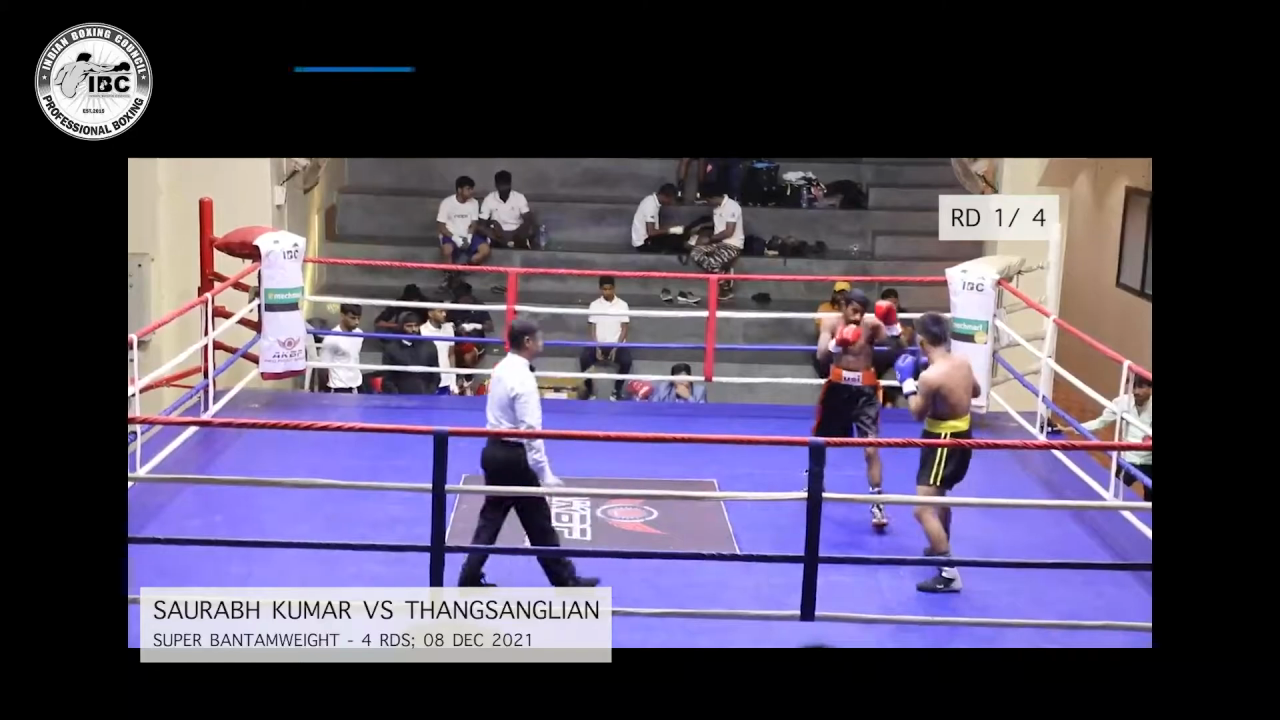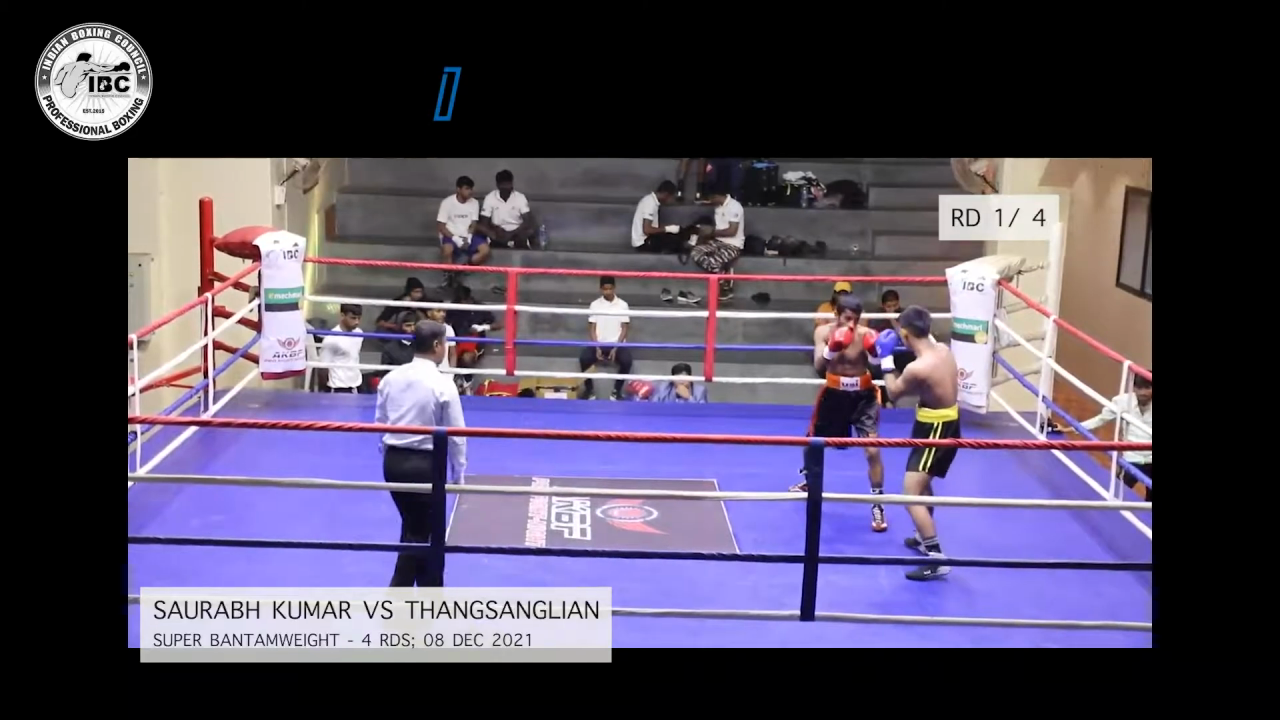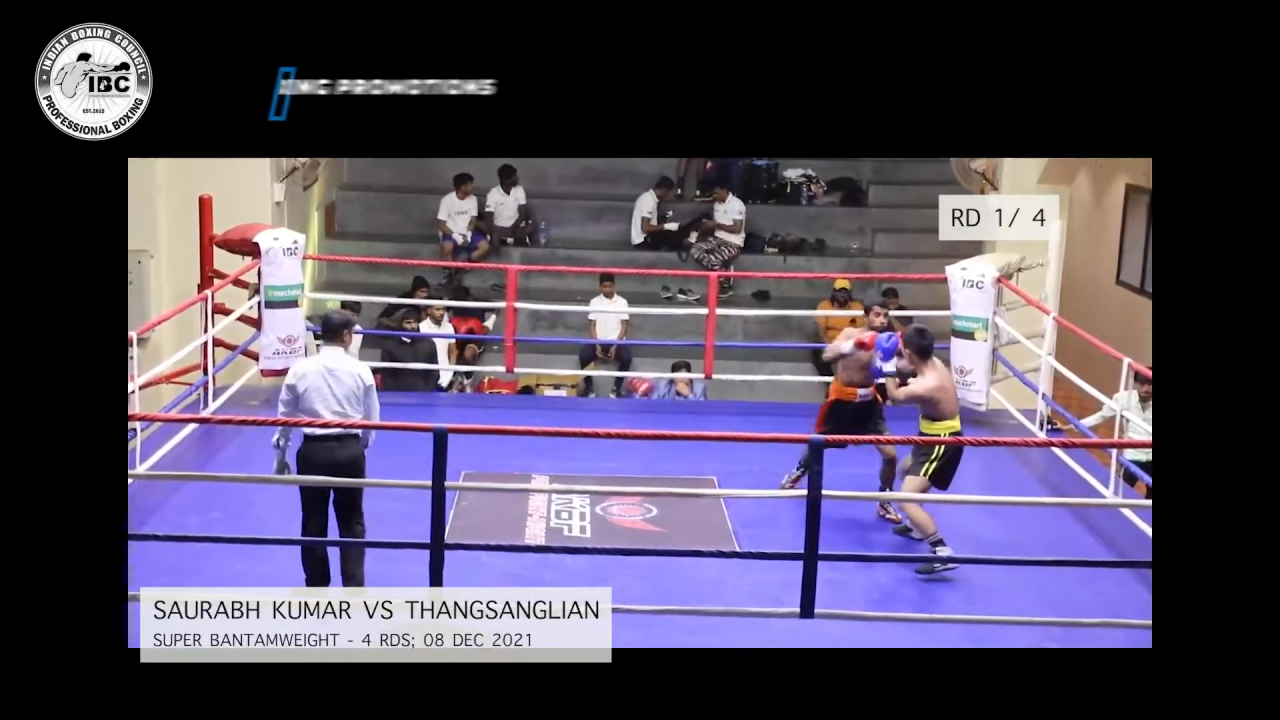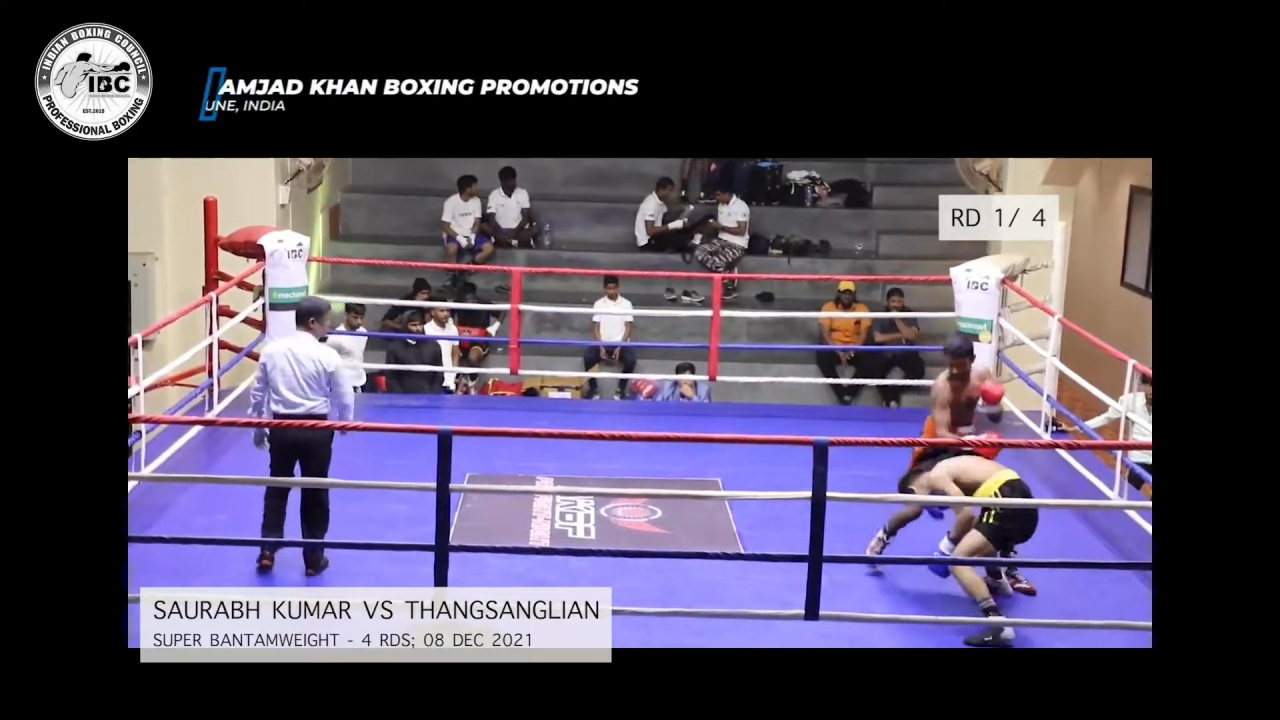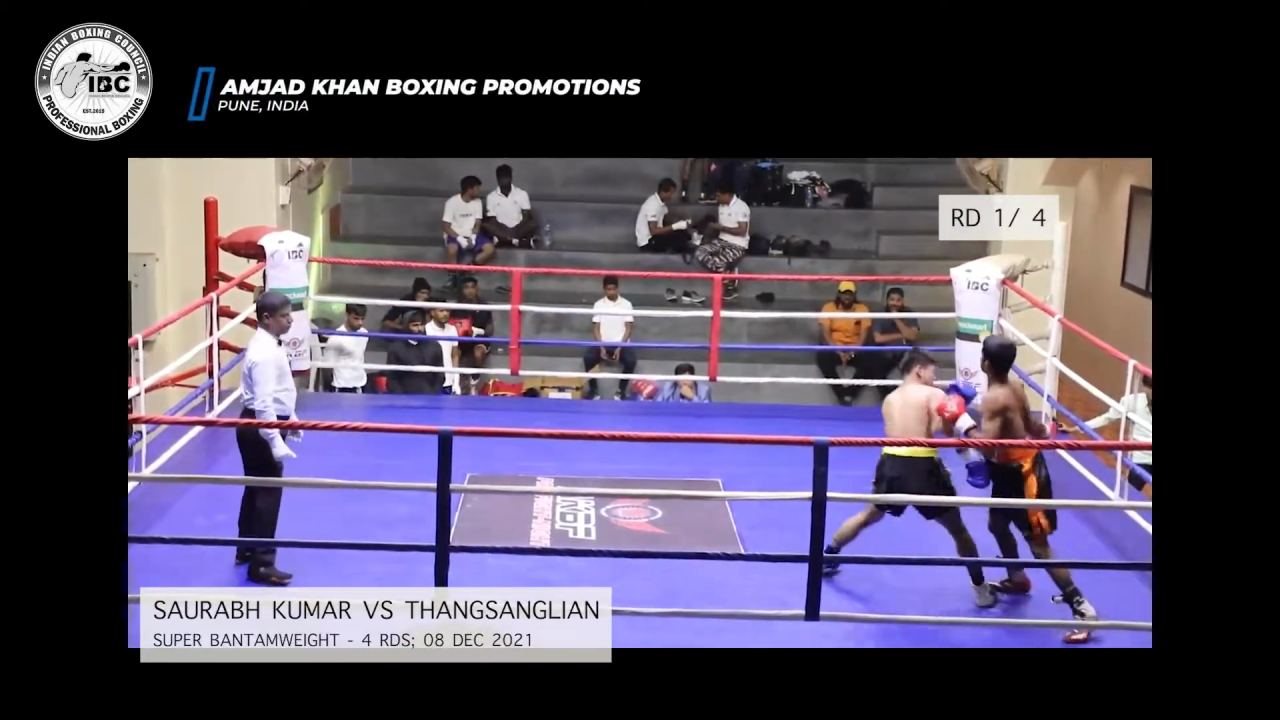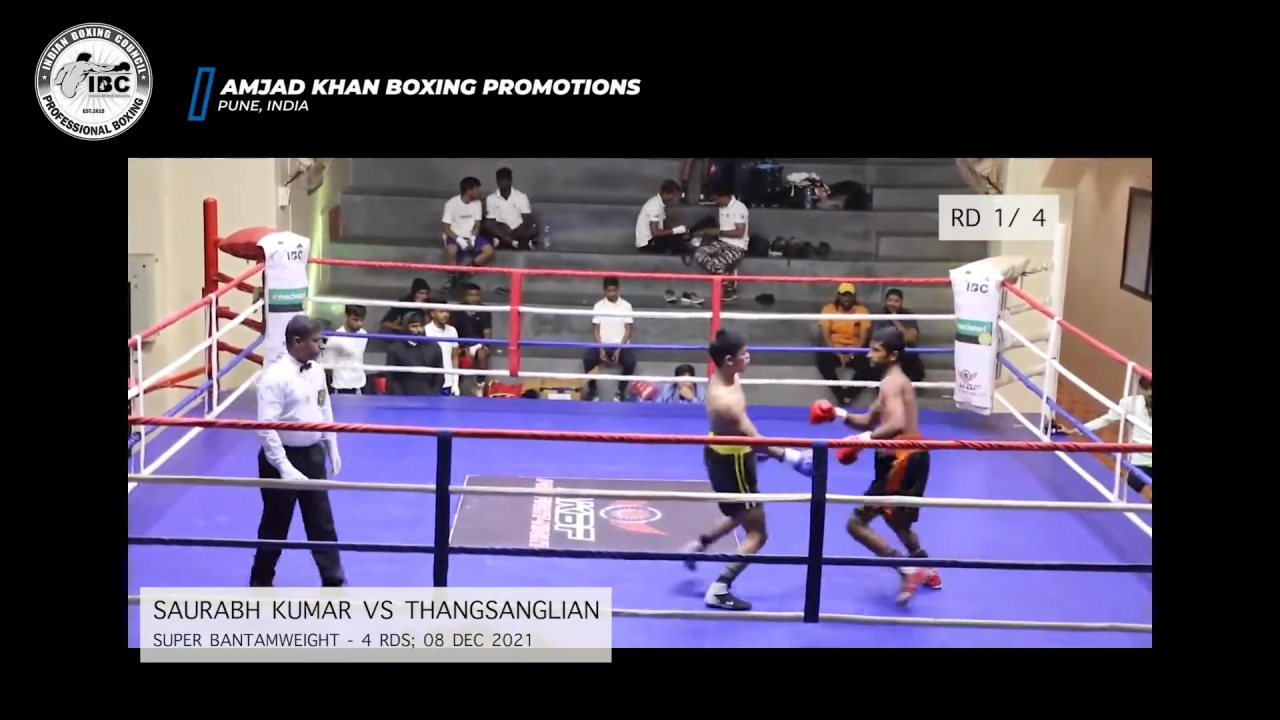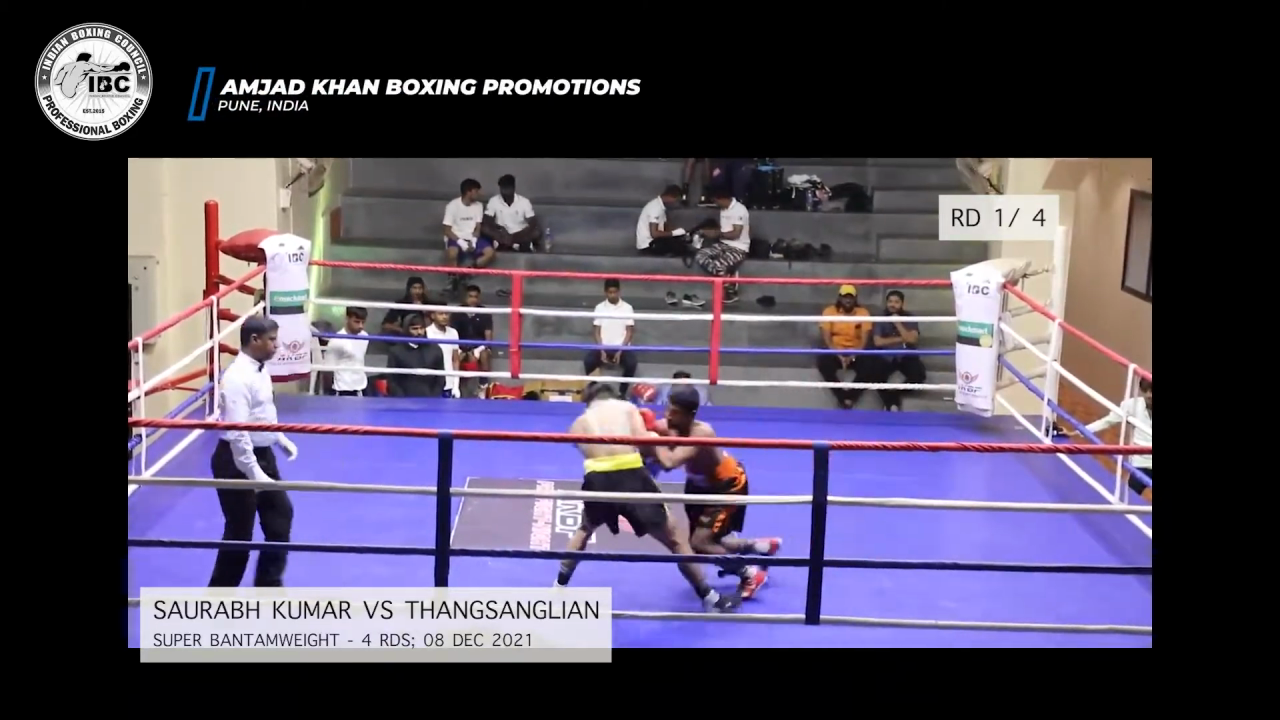
dt=0.7s
person 1, frame 1
left shoulder: (500, 370)
right shoulder: (522, 378)
right elbow: (529, 429)
right wrist: (544, 473)
left hip: (494, 451)
right hip: (513, 456)
left knee: (491, 517)
right knee: (538, 520)
left ankle: (470, 577)
right ankle: (565, 580)
person 1, frame 2
left shoulder: (391, 378)
right shoulder: (442, 385)
left elbow: (380, 422)
right elbow: (456, 435)
right wrist: (458, 474)
left hip: (393, 460)
right hip: (422, 464)
left knee: (413, 528)
right knee: (417, 534)
left ankle: (429, 582)
person 1, frame 3
left shoulder: (300, 370)
right shoulder: (361, 371)
left elbow: (284, 416)
right elbow: (372, 418)
left wrist: (280, 454)
right wrist: (362, 446)
left hip: (313, 451)
right hip: (350, 451)
left knee: (314, 523)
right knee: (353, 522)
left ankle: (317, 587)
right ankle: (354, 587)
person 1, frame 4
left shoulder: (271, 351)
right shoulder: (327, 356)
left elbow: (257, 393)
right elbow: (344, 397)
left wrist: (258, 427)
right wrist: (345, 423)
left hip: (281, 429)
right hip: (315, 430)
left knee: (276, 489)
right knee: (316, 495)
left ankle: (268, 550)
right ankle: (314, 558)
person 1, frame 5
left shoulder: (267, 344)
right shoulder: (265, 352)
right elbow: (263, 403)
left wrist: (291, 418)
right wrist: (276, 442)
left hip: (254, 426)
right hip: (261, 428)
left knee: (256, 490)
right knee: (268, 493)
left ankle: (247, 548)
right ankle: (261, 564)
person 1, frame 6
left shoulder: (316, 372)
right shoulder: (274, 378)
left elbow: (325, 413)
right elbow: (266, 428)
left wrist: (332, 449)
right wrist: (283, 467)
left hip: (312, 455)
right hip: (282, 460)
left knee: (323, 522)
right knee: (276, 525)
left ankle: (333, 585)
right ankle: (261, 581)
person 1, frame 7
left shoulder: (261, 372)
right shoulder: (237, 379)
right elbow: (237, 431)
left wrist: (282, 439)
right wrist: (253, 472)
left hip: (263, 455)
right hip: (239, 462)
left knee: (280, 514)
right knee: (240, 530)
left ankle: (269, 580)
person 2, frame 1
left shoulder: (929, 376)
right shoulder: (962, 362)
left elbow: (918, 414)
right elbow: (975, 391)
left wrist: (907, 381)
left hip: (943, 441)
right hip: (960, 436)
left knee: (923, 510)
right knee: (938, 498)
left ankle: (949, 574)
right ankle: (940, 547)
person 2, frame 2
left shoulder: (917, 368)
right shoulder: (944, 350)
left elbow: (894, 392)
left wrist: (886, 357)
right wrist: (929, 337)
left hip: (934, 430)
right hip: (948, 425)
left knee: (911, 495)
right knee: (922, 486)
left ankle: (936, 559)
right ankle: (924, 538)
person 2, frame 3
left shoulder: (924, 387)
right shoulder: (936, 364)
left elbow: (895, 396)
left wrist: (887, 363)
right wrist: (893, 363)
left hip: (941, 442)
right hip: (937, 437)
left knee: (906, 499)
right knee: (907, 471)
left ankle: (942, 552)
right ankle: (916, 526)
person 2, frame 4
left shoulder: (935, 479)
right shoulder: (943, 468)
left elbow: (965, 511)
left wrist: (947, 543)
left hip: (1006, 498)
right hip: (1019, 490)
left knee: (958, 563)
left ankle: (999, 626)
person 2, frame 5
left shoulder: (889, 400)
right shoulder: (935, 395)
right elbow: (938, 431)
left hip: (890, 464)
right hip: (923, 466)
left knee: (868, 517)
right knee: (958, 529)
left ankle: (828, 560)
right ankle: (982, 590)
person 2, frame 6
left shoulder: (723, 379)
right shoulder: (727, 401)
right elbow: (755, 441)
right wrist: (794, 457)
left hip: (720, 455)
right hip: (730, 463)
left knee: (743, 516)
right knee: (757, 534)
left ankle: (698, 544)
right ankle: (718, 590)
person 2, frame 7
left shoulder: (577, 424)
right shoulder: (626, 407)
right elbow: (645, 440)
left hip: (597, 482)
right hip: (632, 479)
left knee: (584, 530)
right knee: (674, 541)
left ankle: (560, 588)
right ankle: (712, 599)
person 3, frame 1
left shoulder: (872, 324)
right shoulder: (831, 324)
right elbow: (821, 356)
left wrist: (891, 324)
right wrist: (837, 344)
left hip: (865, 391)
right hip: (837, 388)
left knee: (871, 450)
right knee: (818, 440)
left ankle: (877, 504)
person 3, frame 2
left shoulder: (866, 335)
right shoulder: (823, 332)
right elbow: (819, 368)
right wrist: (831, 348)
left hip: (863, 395)
right hip: (834, 393)
left knee: (872, 451)
left ankle: (877, 506)
right ankle: (811, 483)
person 3, frame 3
right shoulder: (850, 334)
right elbow: (828, 356)
right wrist: (852, 346)
left hip: (867, 402)
right hip: (841, 400)
left knee: (890, 454)
left ankle: (884, 503)
right ankle: (798, 473)
person 3, frame 4
left shoulder: (982, 374)
right shoulder: (942, 386)
left elbow: (994, 406)
right elbow: (942, 432)
left wrist: (993, 398)
right hip: (939, 445)
right knee: (917, 507)
left ankle: (1007, 571)
right ankle: (884, 536)
person 3, frame 5
left shoulder: (994, 399)
right shoulder: (1013, 390)
left elbow: (986, 446)
right elbow: (1033, 429)
left hip: (1022, 470)
right hip: (1008, 467)
left knee: (1039, 548)
right knee: (996, 525)
left ankle: (1083, 610)
right ankle: (1017, 578)
person 3, frame 6
left shoulder: (891, 383)
right shoulder: (899, 380)
left elbow: (897, 425)
right elbow: (868, 420)
left wrist: (864, 439)
right wrist: (836, 413)
left hip: (902, 460)
right hip: (912, 458)
left knee: (856, 525)
right knee: (897, 519)
left ankle: (909, 571)
right ankle: (928, 572)
person 3, frame 7
left shoulder: (701, 432)
right shoulder: (667, 426)
left elbow: (668, 463)
left wrist: (653, 434)
left hip: (728, 485)
right hip: (700, 484)
left knee: (700, 543)
right knee: (706, 542)
left ankle: (751, 574)
right ankle: (763, 546)
